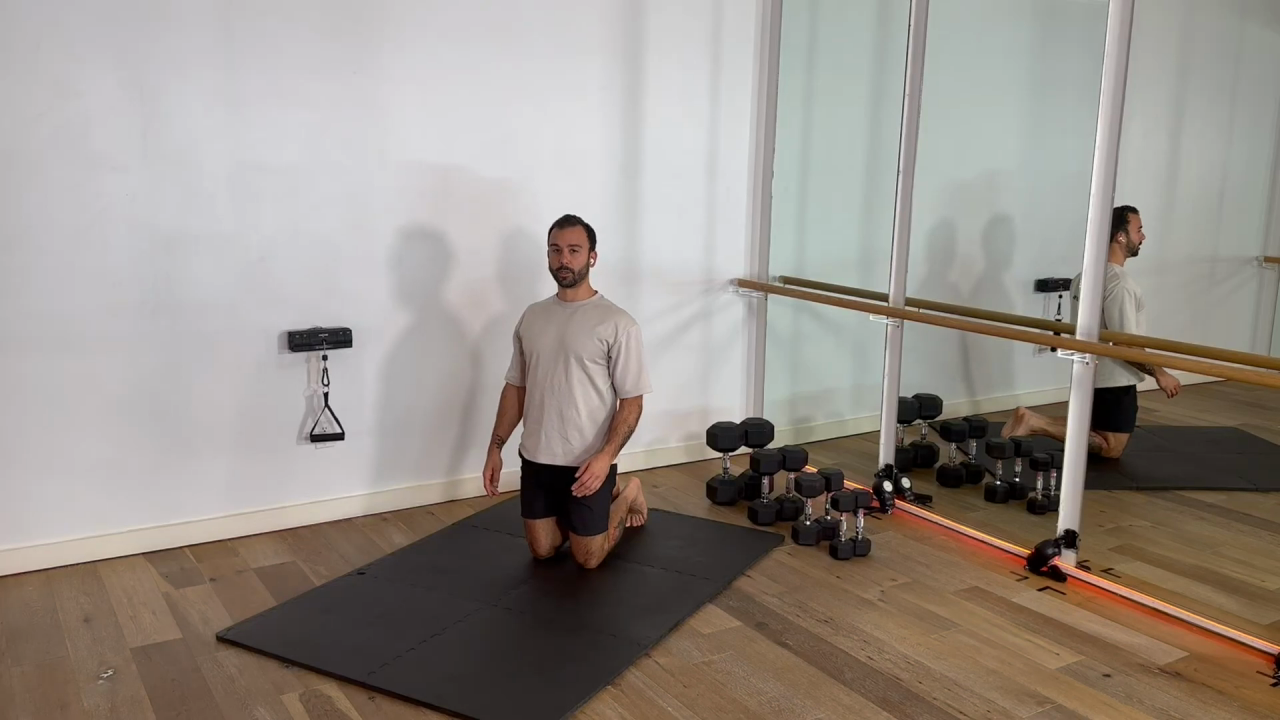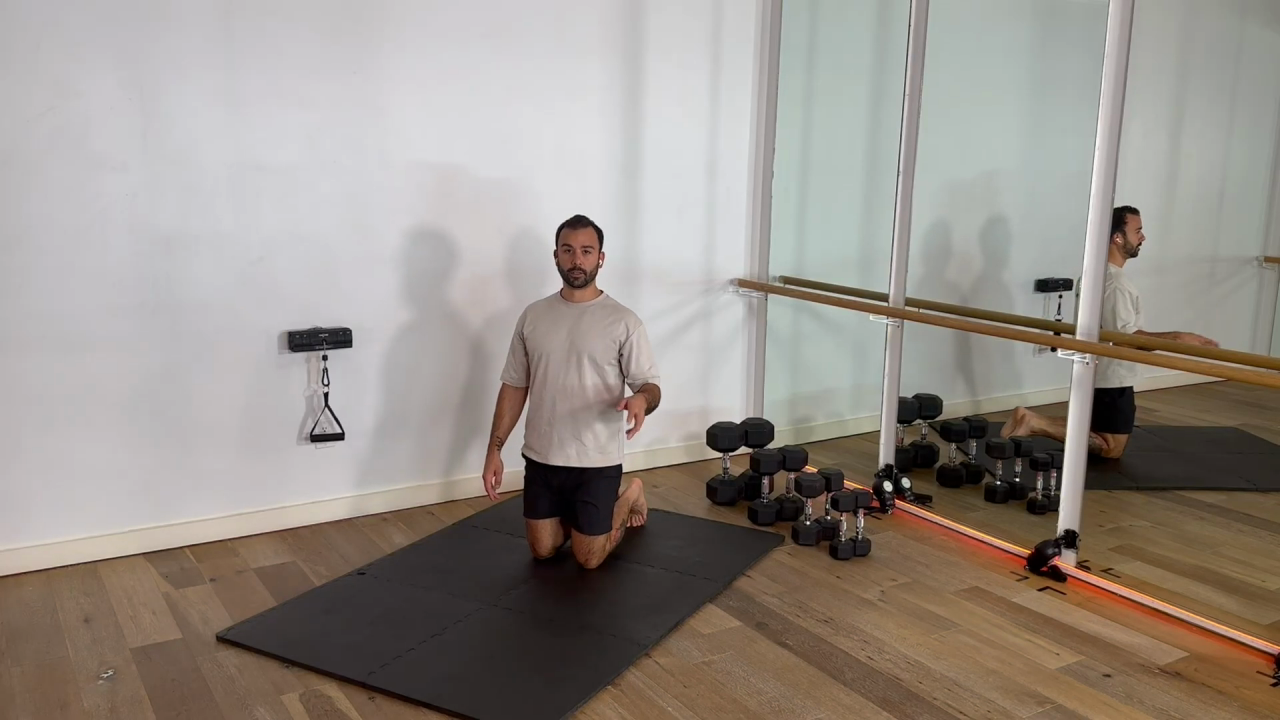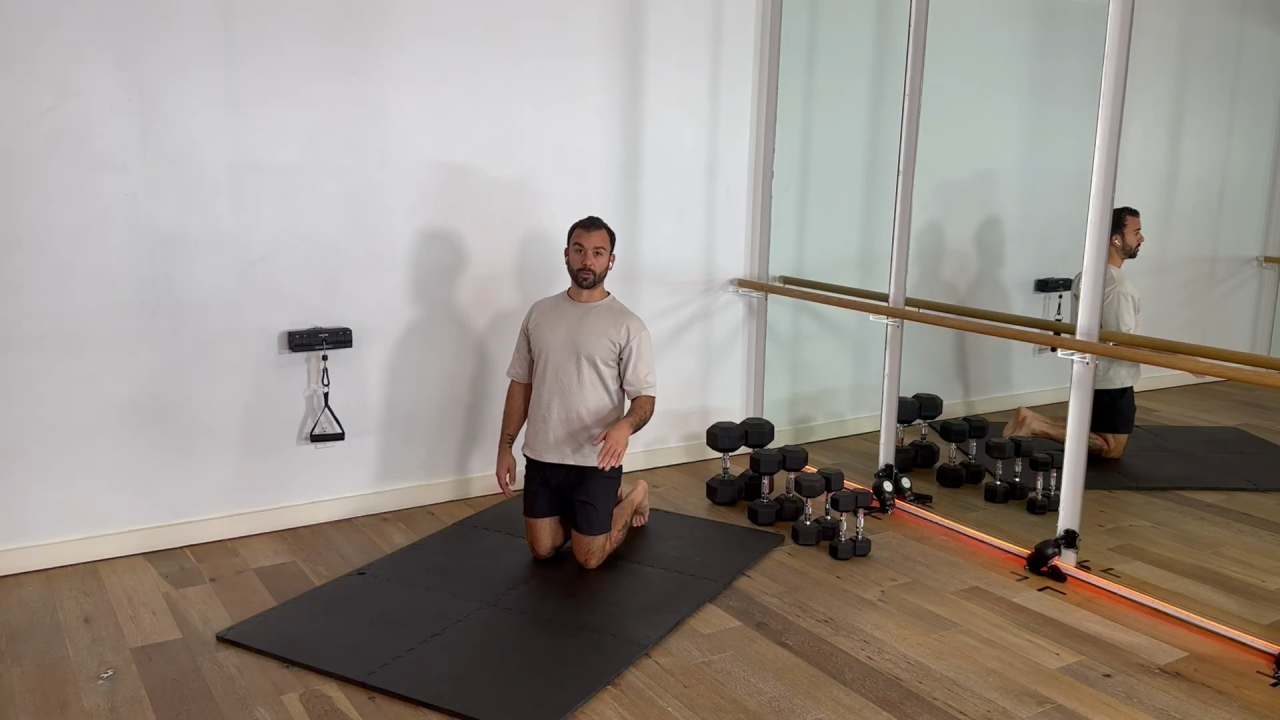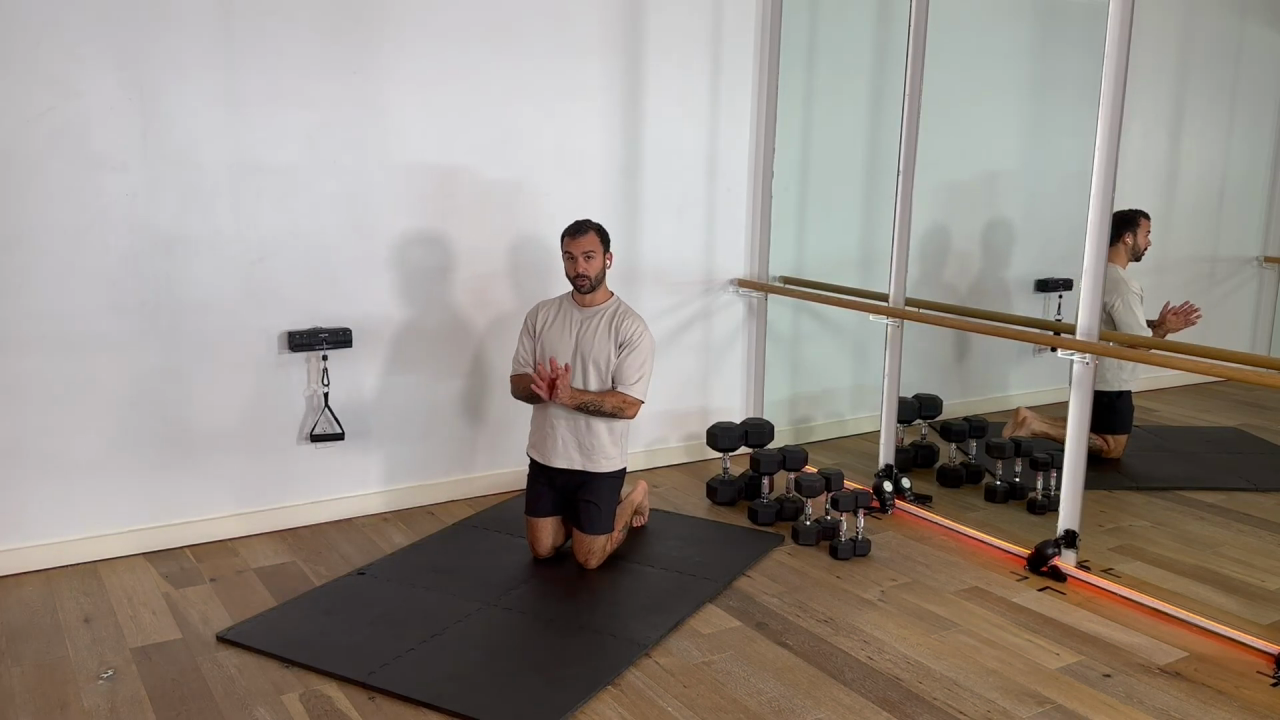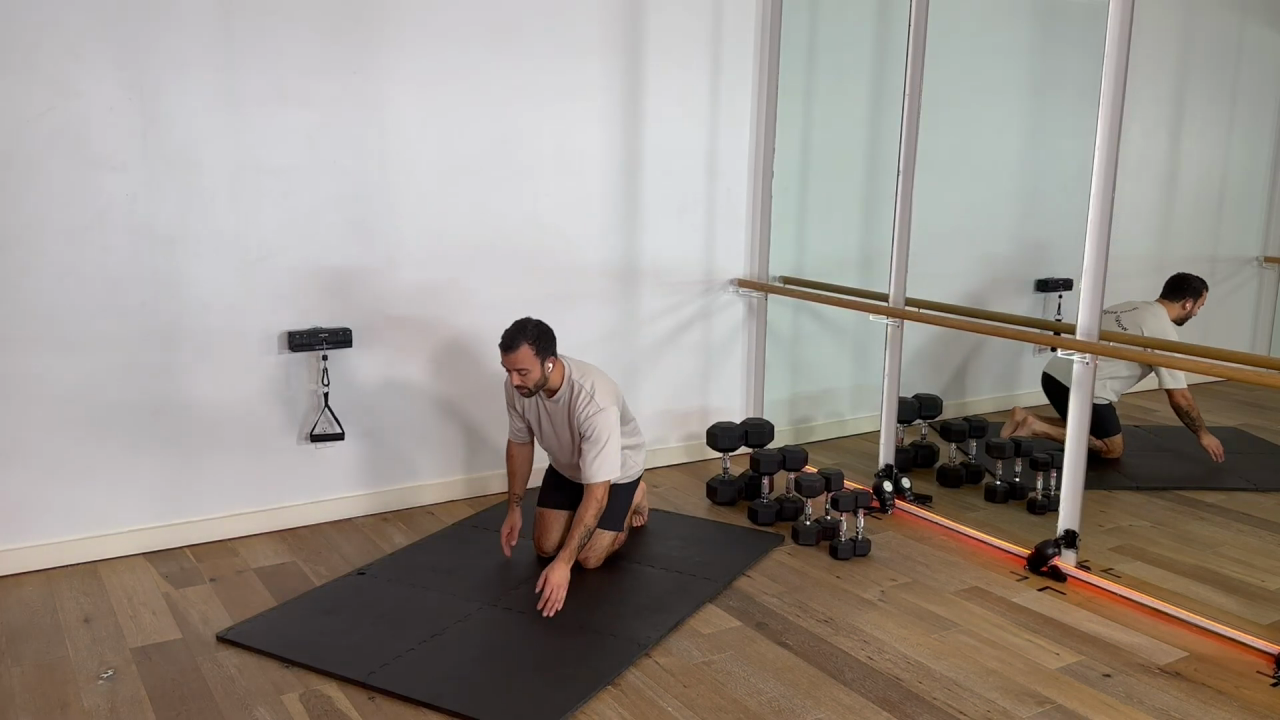
dt=1s
person 1, frame 1
left shoulder: (617, 323)
right shoulder: (532, 316)
left elbow: (631, 400)
right elbow: (515, 388)
left wrist: (606, 456)
right wrist: (495, 448)
left hip: (587, 463)
right hip: (537, 458)
left knee: (588, 558)
right knee: (542, 550)
left ankle: (627, 494)
right ankle: (605, 499)
person 1, frame 2
left shoulder: (624, 321)
right shoulder: (533, 316)
left elbow: (651, 389)
right elbow: (514, 387)
left wrist: (641, 401)
right wrist: (494, 449)
left hip: (597, 461)
right hip: (542, 457)
left knee: (588, 558)
right knee: (542, 550)
left ankle: (629, 496)
right ankle: (608, 501)
person 1, frame 3
left shoulder: (627, 325)
right shoulder: (539, 313)
left elbow: (645, 397)
right elbow: (521, 384)
left wrist: (625, 426)
right wrist: (505, 447)
left hip: (595, 461)
right hip: (541, 456)
left knee: (588, 558)
right knee: (542, 550)
left ankle: (634, 498)
right ankle: (606, 504)
person 1, frame 4
left shoulder: (630, 327)
right shoulder: (542, 314)
left elbow: (628, 405)
right elbow: (518, 380)
left wrist: (568, 395)
right wrist: (541, 388)
left hip: (599, 462)
right hip: (546, 455)
left knee: (589, 558)
right knee: (543, 550)
left ankle: (634, 497)
right ankle: (579, 512)
person 1, frame 5
left shoulder: (595, 404)
right shoulder: (517, 386)
left elbow: (597, 491)
right elbow: (519, 443)
left wrist: (564, 563)
right wrist: (514, 508)
left hip: (616, 472)
right hip: (565, 467)
left knee: (590, 556)
right knee: (545, 545)
left ankle: (635, 497)
person 2, frame 1
right shoulder: (1119, 283)
right wrist: (1160, 374)
left hip: (1090, 374)
right hip: (1113, 379)
left knee: (1095, 432)
right knee: (1110, 448)
left ankle: (1033, 421)
right ankle: (1037, 423)
person 2, frame 2
right shoulder: (1115, 282)
right elbow: (1125, 337)
right wrist: (1179, 338)
left hip: (1097, 375)
right hip: (1111, 380)
left knee: (1098, 435)
right knee: (1110, 449)
left ankle: (1034, 421)
right ankle: (1037, 424)
person 2, frame 3
right shoulder: (1118, 286)
left hip: (1092, 375)
right hip: (1113, 382)
left knee: (1094, 431)
right knee: (1111, 449)
left ankle: (1035, 421)
right ankle: (1038, 426)
person 2, frame 4
right shoulder: (1122, 285)
right elbow: (1139, 343)
left wrist: (1158, 323)
right wrist: (1164, 328)
right hip: (1109, 383)
left knee: (1094, 433)
right knee: (1111, 449)
left ankle: (1032, 419)
right ankle: (1037, 427)
person 2, frame 5
left shoulder: (1131, 308)
right shoulder: (1163, 333)
right elbow: (1179, 397)
right wrist: (1203, 434)
left hip: (1055, 374)
left knee: (1093, 433)
right knee: (1111, 449)
left ankle: (1028, 419)
right ankle: (1036, 427)
